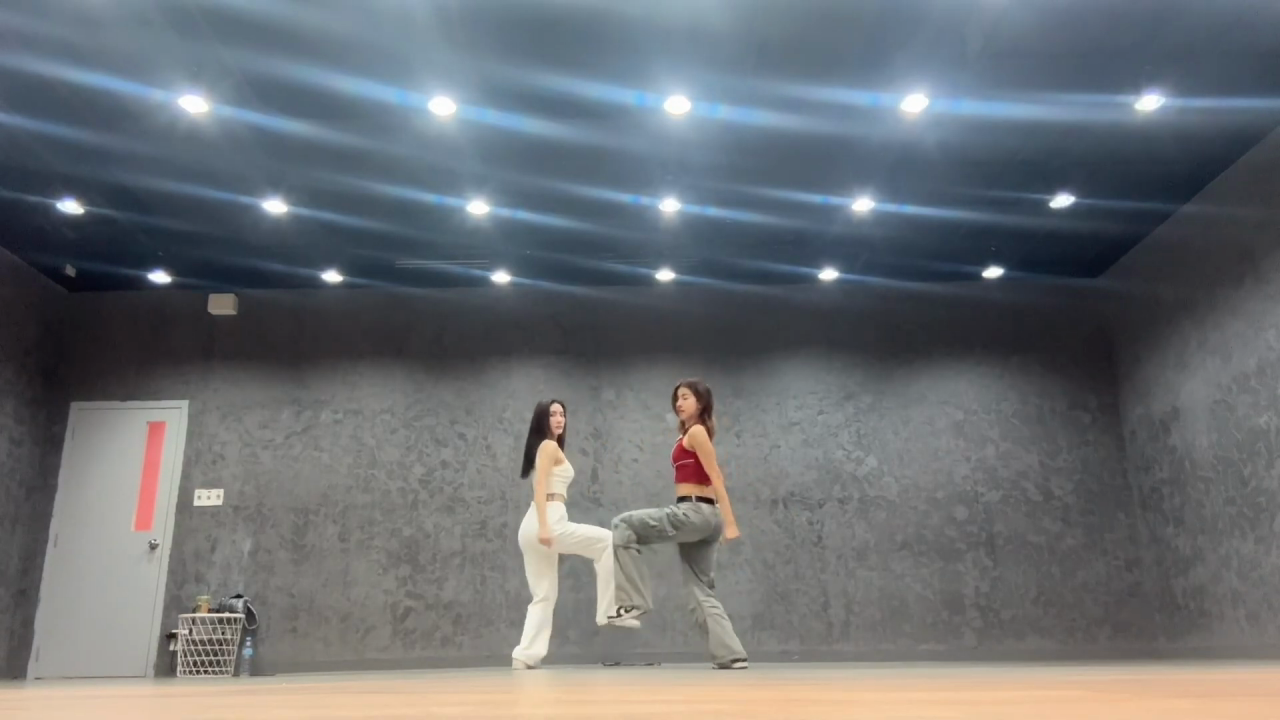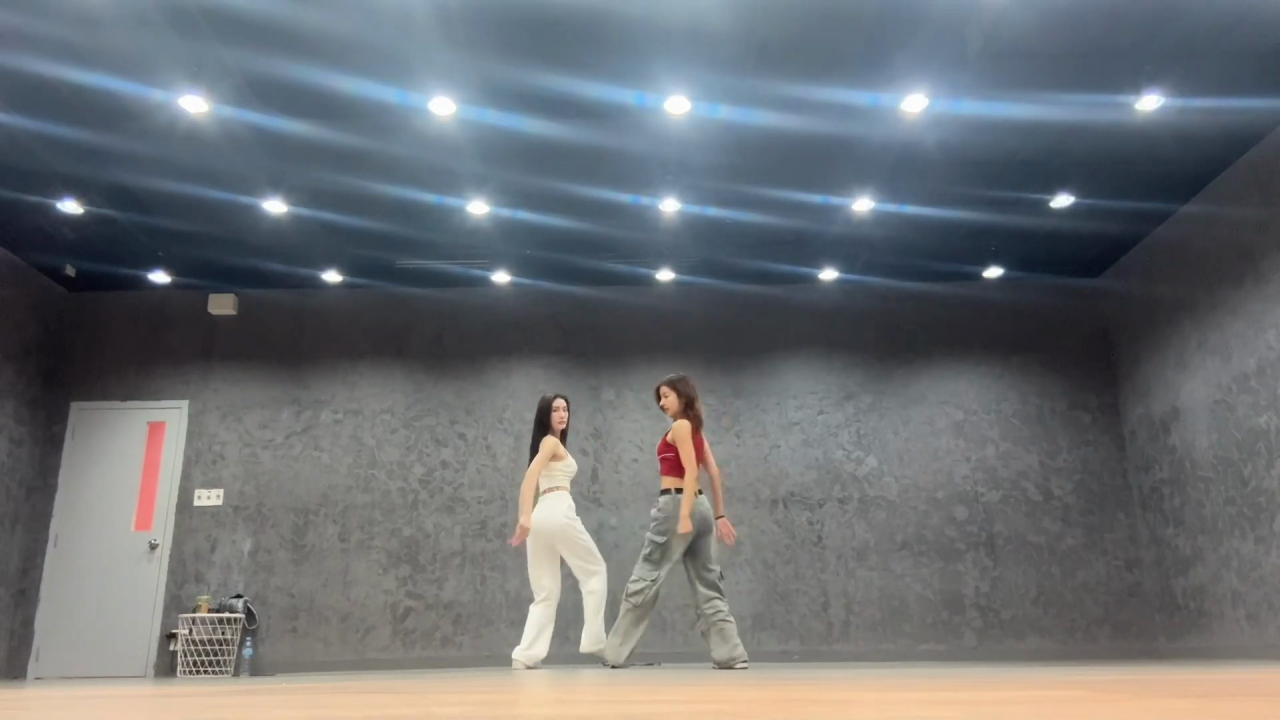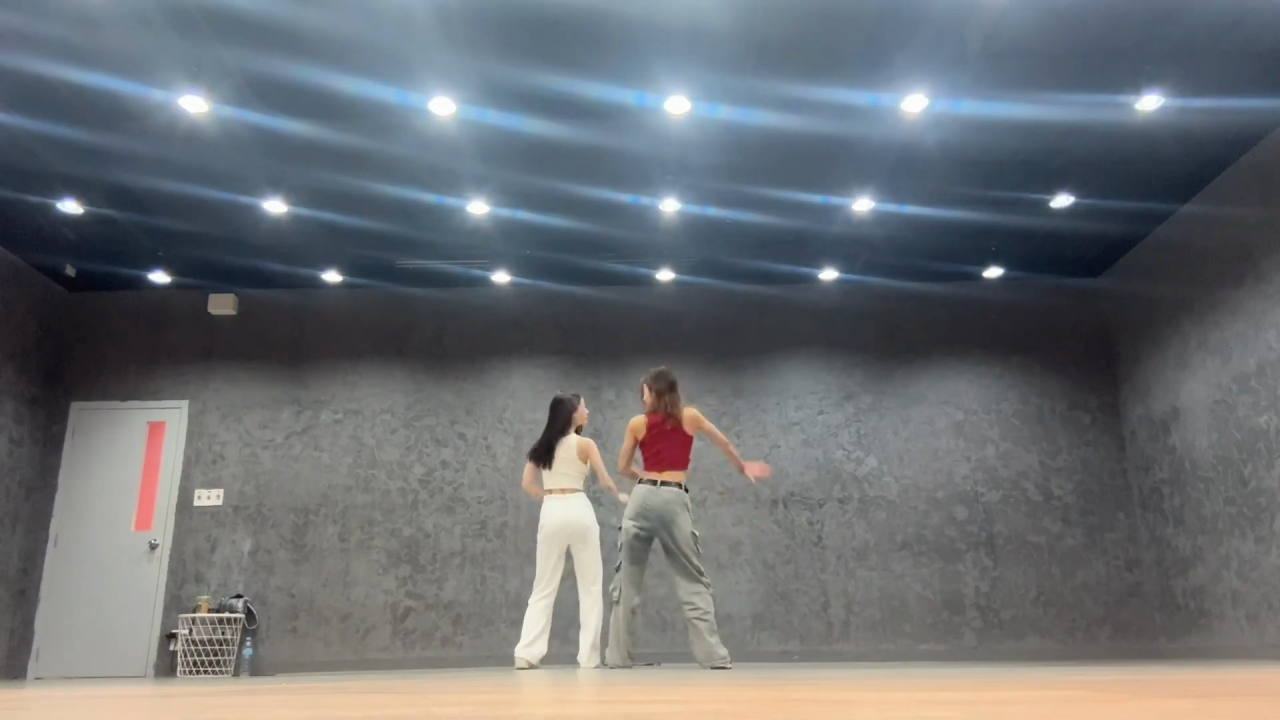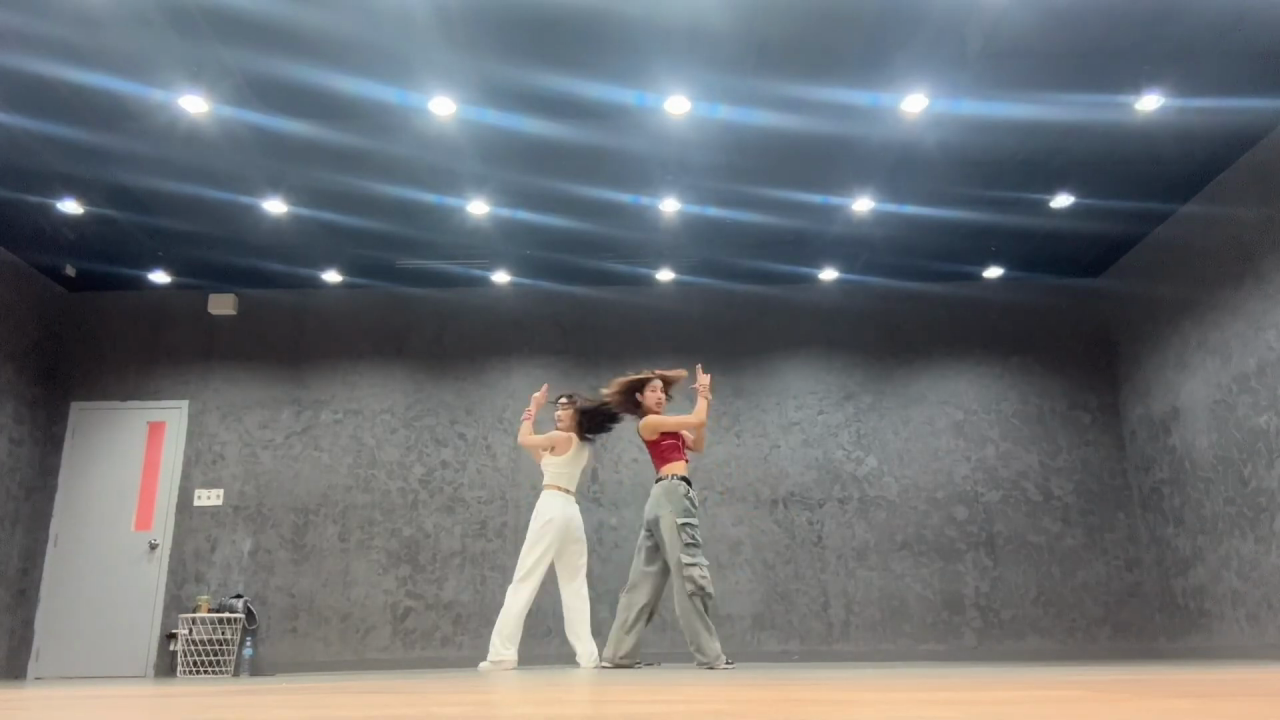
dt=0.3s
person 1, frame 1
left shoulder: (695, 432)
right shoulder: (699, 432)
left elbow: (716, 478)
right elbow: (715, 479)
left wrist: (729, 522)
left hip: (692, 513)
right hip: (705, 515)
left knee: (624, 526)
right knee: (701, 589)
left ankle: (634, 602)
right ankle: (731, 654)
person 1, frame 2
left shoulder: (680, 426)
right shoulder: (696, 428)
left elbow: (690, 471)
right elbow: (714, 473)
left wrist: (684, 515)
right wrist: (719, 515)
left hip: (674, 504)
right hip: (699, 507)
left knee: (646, 578)
right knee: (707, 585)
left ankle: (618, 653)
right ankle: (731, 653)
person 1, frame 3
left shoulder: (638, 423)
right shoulder: (690, 417)
left elbow: (623, 466)
right elbow: (723, 444)
right wrist: (741, 465)
left hip: (644, 498)
right hip: (675, 500)
left knee: (628, 577)
right knee: (692, 579)
left ankle: (619, 654)
right ankle: (713, 654)
person 1, frame 4
left shoulder: (664, 424)
right shoulder: (649, 421)
left elbow: (697, 444)
right elbow: (697, 420)
left wrist: (702, 398)
right wrist: (703, 395)
left hip: (666, 497)
right hip: (673, 493)
left knee: (644, 578)
right knee: (690, 571)
left ankle: (618, 653)
right ankle: (709, 654)
person 2, frame 1
left shoulder: (540, 449)
right shoulder: (549, 446)
right elbow: (541, 486)
right wrist: (545, 526)
left hip: (532, 527)
right hip: (549, 521)
left knee: (544, 596)
right knee: (608, 542)
left ankle: (525, 655)
right ankle: (611, 610)
person 2, frame 2
left shoulder: (548, 445)
right shoulder: (551, 442)
left elbow: (533, 484)
right elbow: (531, 476)
left wrist: (522, 523)
right wrist: (527, 517)
left hip: (542, 522)
right hip: (555, 515)
left knee: (546, 594)
right knee: (594, 572)
left ankle: (526, 655)
right ankle: (594, 640)
person 2, frame 3
left shoulder: (544, 445)
right shoulder: (584, 444)
left elbow: (527, 484)
right elbow: (604, 479)
right wrist: (619, 495)
left hip: (550, 512)
right hip: (578, 512)
left knee: (543, 589)
right knee: (591, 588)
left ankle: (527, 652)
right ankle: (589, 656)
person 2, frame 4
left shoulder: (562, 438)
right shoulder: (582, 446)
left elbow: (524, 440)
right elbow: (539, 452)
left wrist: (533, 408)
right wrist: (534, 408)
left hip: (552, 510)
right hip: (569, 513)
left knee: (523, 583)
right knee: (574, 587)
left ankle: (502, 654)
right ankle: (587, 655)
